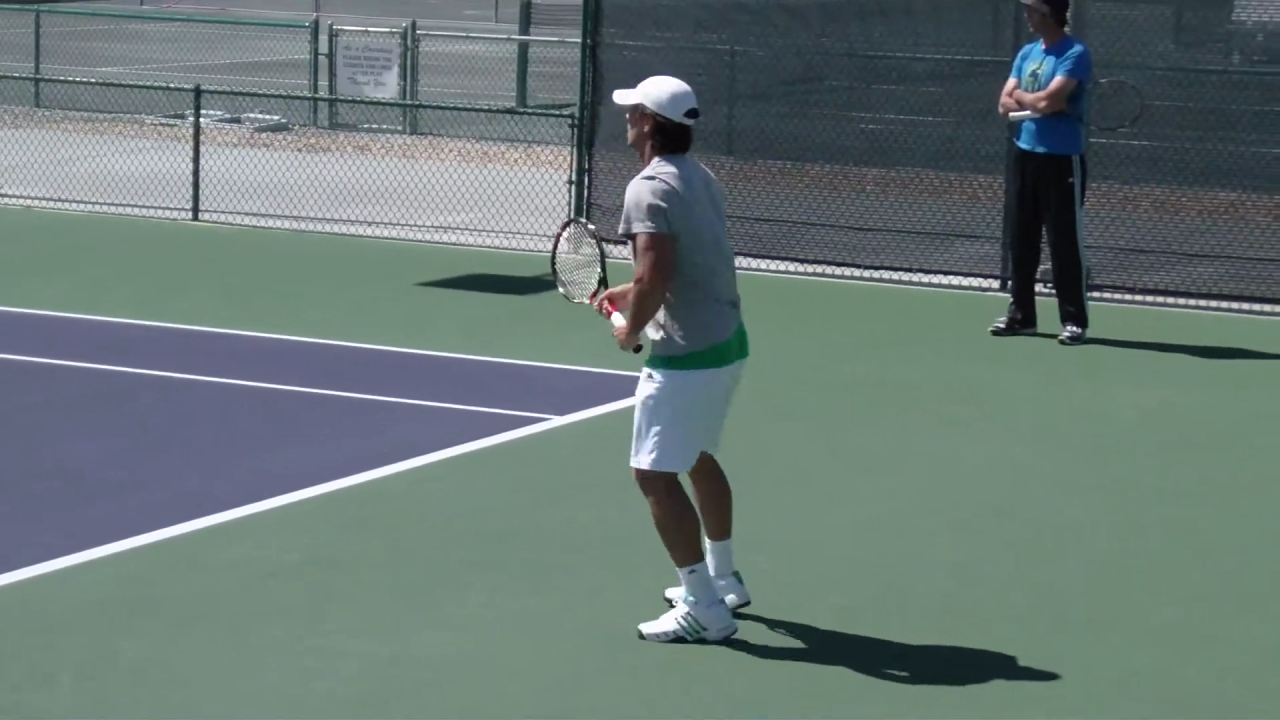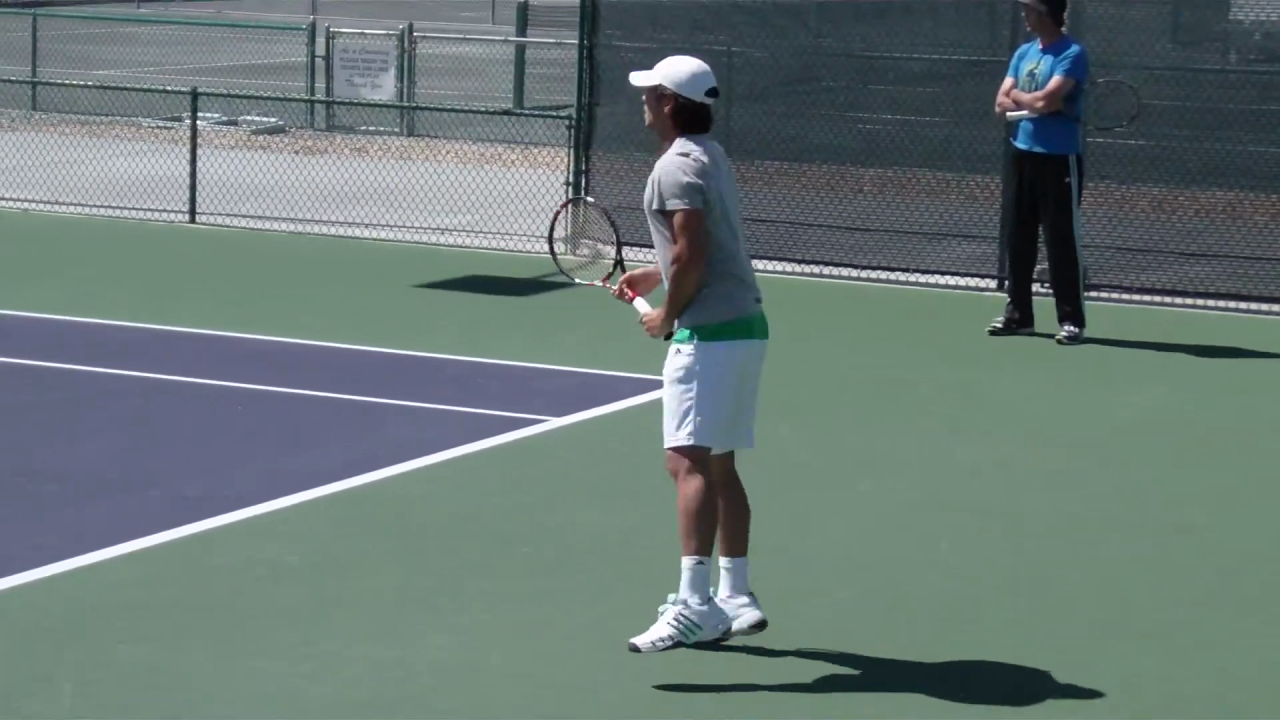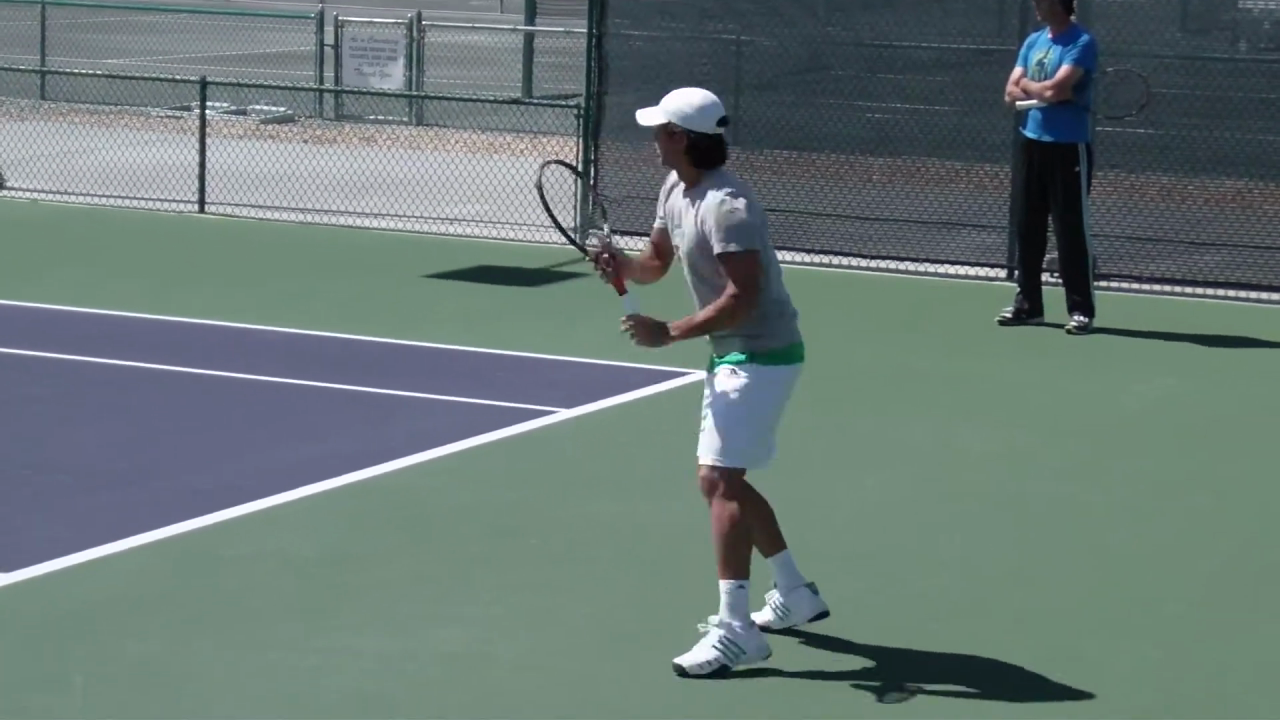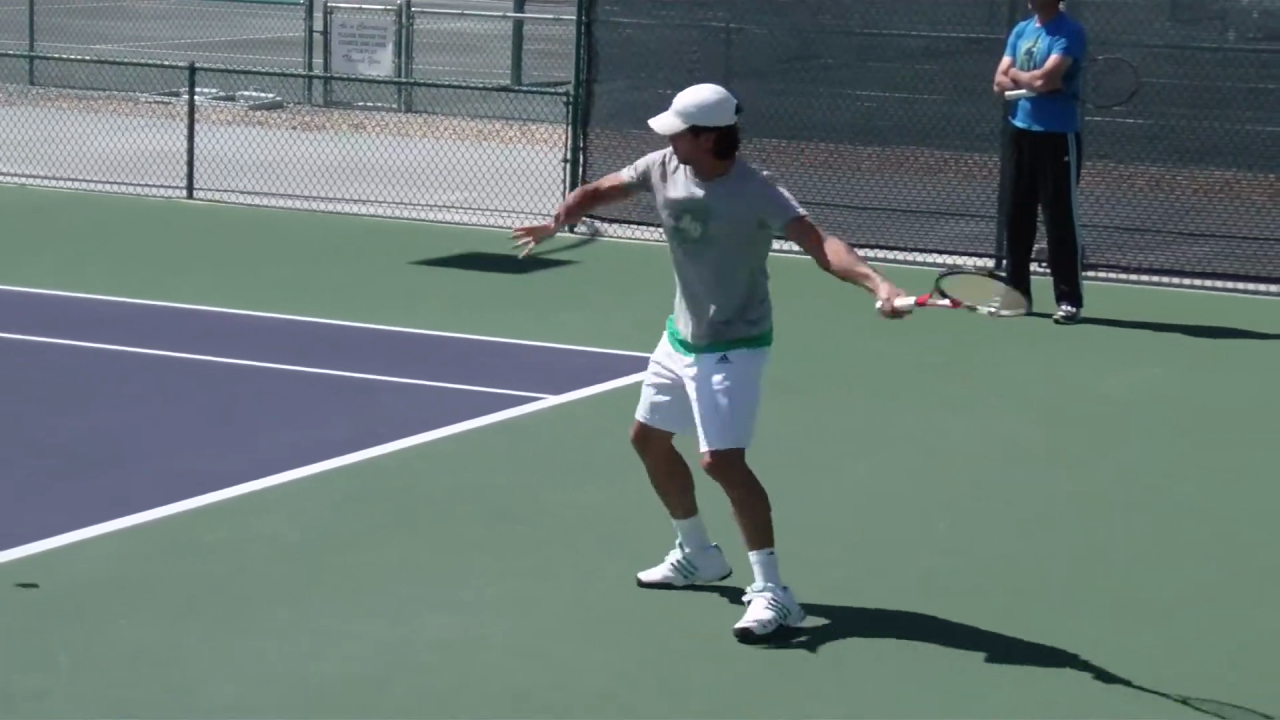
dt=0.5s
person 1, frame 1
left shoulder: (648, 190)
right shoulder: (700, 177)
left elbow: (654, 279)
left wrist: (632, 330)
right wrist: (628, 295)
left hip: (685, 354)
right hip: (727, 343)
left knee: (654, 476)
right knee: (699, 459)
left ankle: (702, 605)
right ankle: (722, 576)
person 1, frame 2
left shoulder: (677, 164)
right shoulder: (707, 156)
left elbow: (690, 257)
left wrist: (666, 315)
right wrist: (646, 276)
left hip: (711, 333)
right hip: (742, 328)
left knee: (687, 462)
right knee: (718, 465)
left ankle: (695, 605)
right ankle: (736, 598)
person 1, frame 3
left shoulder: (727, 205)
right shoulder: (673, 189)
left elbow: (740, 299)
right elbow: (657, 260)
left wrist: (670, 333)
right wrist: (620, 265)
left hip: (763, 359)
right hip: (733, 358)
left knee: (721, 483)
right knee: (720, 479)
left ankle: (731, 628)
right ankle: (797, 592)
person 1, frame 4
left shoulder: (759, 193)
right shoulder: (665, 166)
left elbow: (822, 244)
right elbow: (597, 190)
left wrist: (877, 282)
right wrist: (556, 220)
left hip: (732, 347)
right hip: (681, 338)
left knee: (722, 460)
right knee: (648, 439)
left ankle: (771, 592)
right ankle: (697, 553)
person 2, frame 1
left shoulder: (1075, 54)
right shoulder: (1026, 53)
left elbow: (1047, 100)
right elbow: (1005, 104)
left wrist: (1022, 95)
right wrist: (1037, 104)
left hip: (1061, 160)
right hip: (1025, 154)
left knee: (1065, 242)
right knee: (1021, 239)
left ankle: (1074, 320)
right ankle: (1020, 313)
person 2, frame 2
left shoulder: (1072, 54)
right shoulder: (1023, 52)
left elbow: (1045, 100)
right elbow: (1002, 103)
left wrist: (1018, 95)
right wrist: (1034, 103)
left hip: (1058, 159)
right hip: (1022, 154)
left knee: (1062, 241)
right knee: (1018, 237)
left ankle: (1071, 319)
right ankle: (1018, 313)
person 2, frame 3
left shoulder: (1081, 42)
right shoulder: (1033, 41)
left elbow: (1054, 89)
right elbow: (1011, 93)
left wrist: (1028, 85)
right wrist: (1044, 93)
left hip: (1068, 148)
right hip: (1031, 144)
left knee: (1071, 231)
right knee: (1026, 227)
left ankle: (1081, 308)
right ankle: (1028, 303)
person 2, frame 4
left shoulder: (1070, 32)
right shoulder: (1020, 30)
left elbow: (1043, 79)
right elbow: (1000, 82)
left wrist: (1015, 74)
right wrist: (1030, 82)
left hip: (1057, 137)
right hip: (1021, 132)
left knee: (1060, 220)
right knee: (1016, 216)
left ankle: (1069, 298)
right ankle: (1016, 290)
